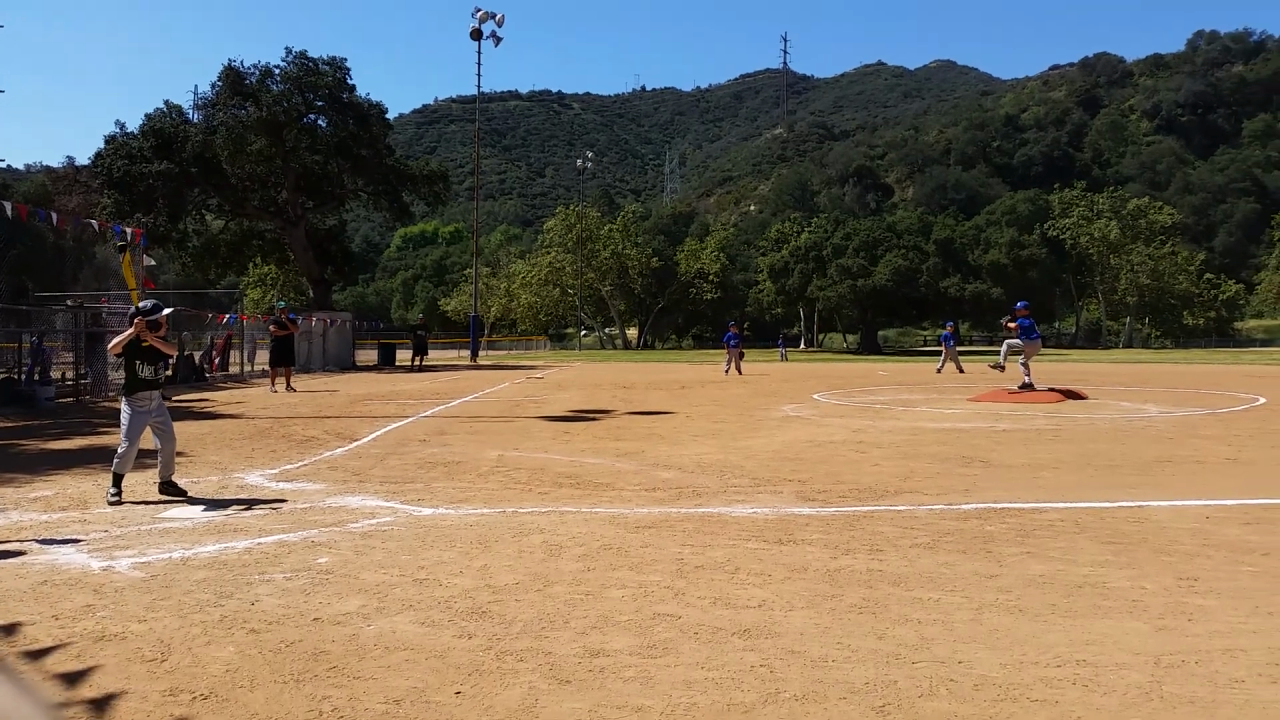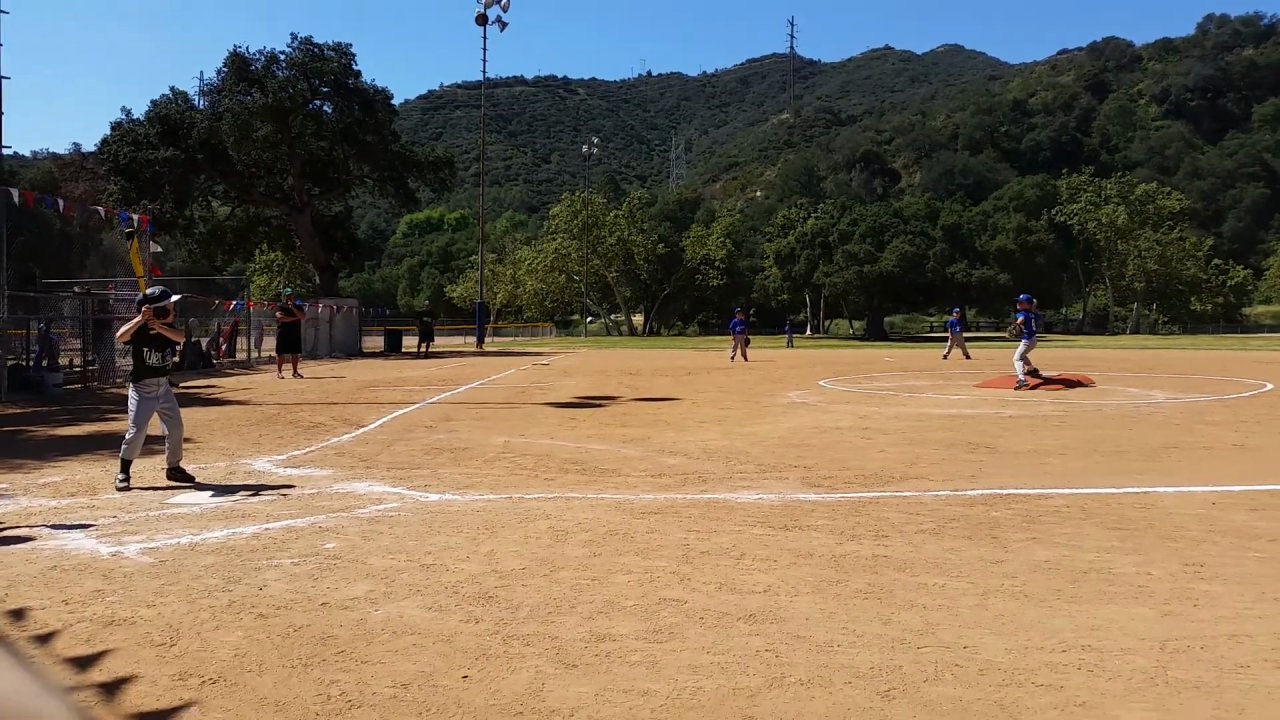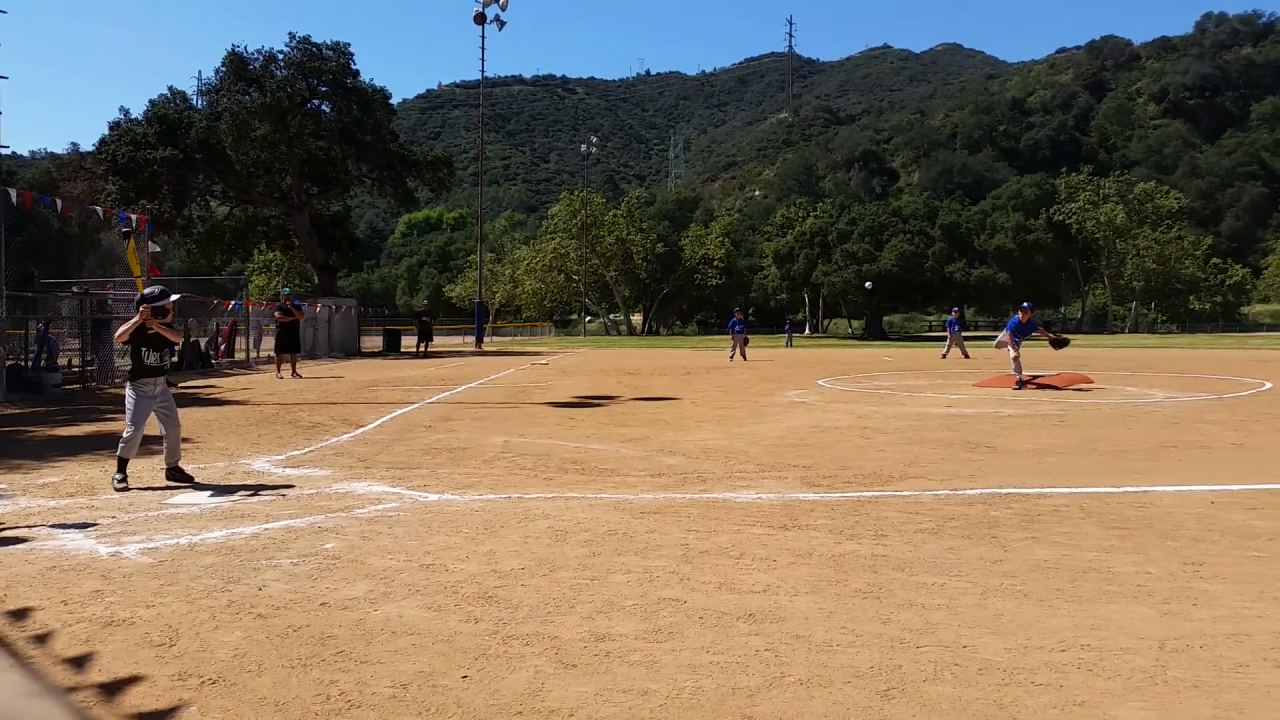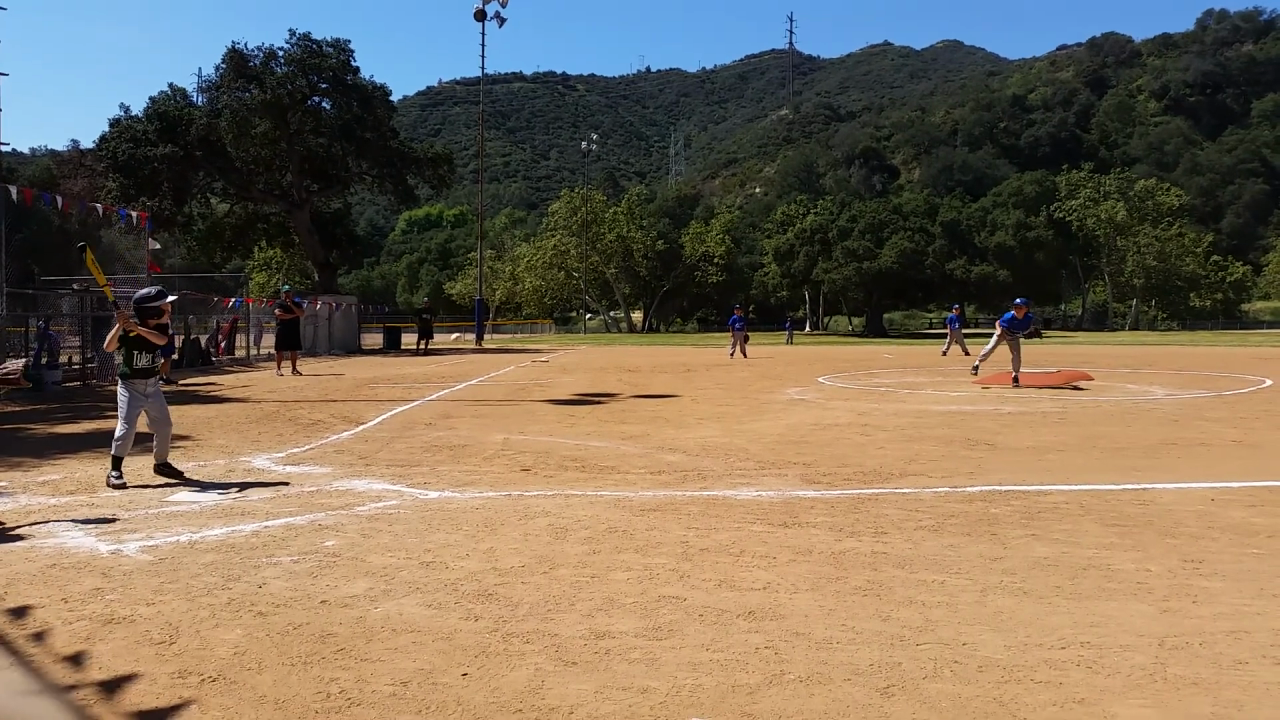
dt=0.3s
person 1, frame 1
left shoulder: (160, 342)
right shoulder: (132, 343)
left elbow: (173, 350)
right elbow: (112, 348)
left wrist: (152, 339)
right wrist: (132, 330)
left hip: (156, 400)
right hip: (134, 401)
left knee: (168, 441)
right knee: (129, 444)
left ankle: (166, 482)
right ankle: (115, 487)
person 1, frame 2
left shoulder: (167, 328)
right shoulder: (139, 330)
left elbow: (180, 337)
right elbow: (120, 337)
left wrist: (158, 327)
right wrist: (140, 319)
left hip: (164, 386)
right hip: (141, 388)
left knee: (175, 427)
right knee: (137, 430)
left ankle: (173, 467)
right ankle: (123, 473)
person 1, frame 3
left shoulder: (166, 328)
right shoulder: (138, 329)
left elbow: (178, 337)
right elbow: (118, 337)
left wrist: (157, 326)
right wrist: (138, 318)
left hip: (161, 386)
right hip: (139, 387)
left knee: (172, 427)
right knee: (134, 429)
left ankle: (172, 468)
right ankle: (120, 473)
person 1, frame 4
left shoulder: (160, 327)
right shoulder: (128, 331)
left elbow: (162, 340)
right elbow: (108, 347)
left wrist: (138, 328)
right wrist: (119, 325)
left hip: (152, 385)
right hip: (130, 386)
left knee: (164, 425)
right knee: (126, 426)
left ankle: (161, 463)
right ankle: (114, 472)
